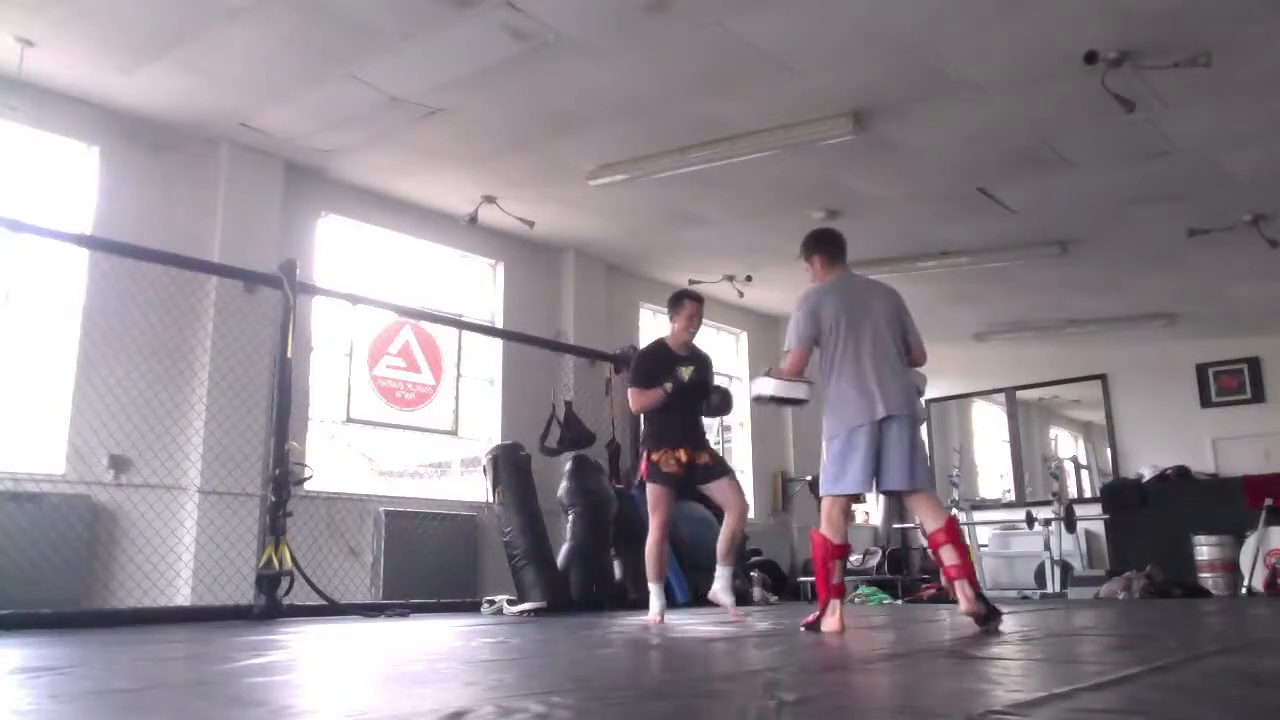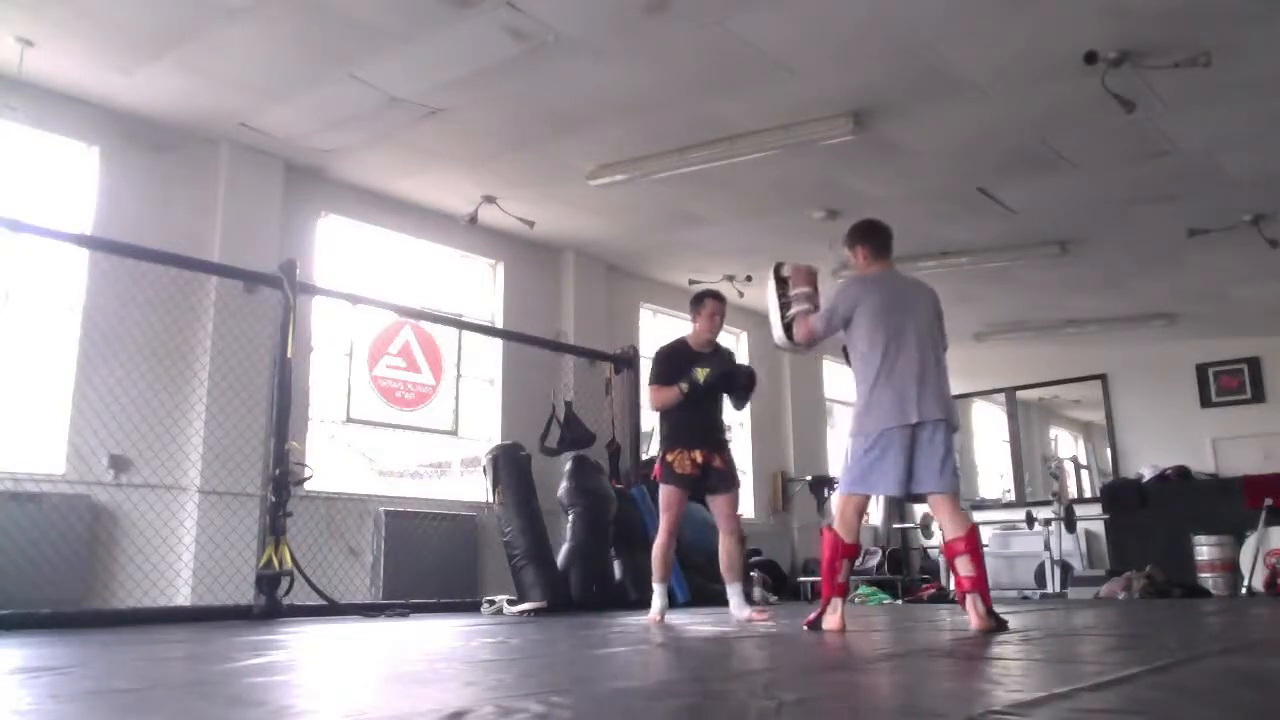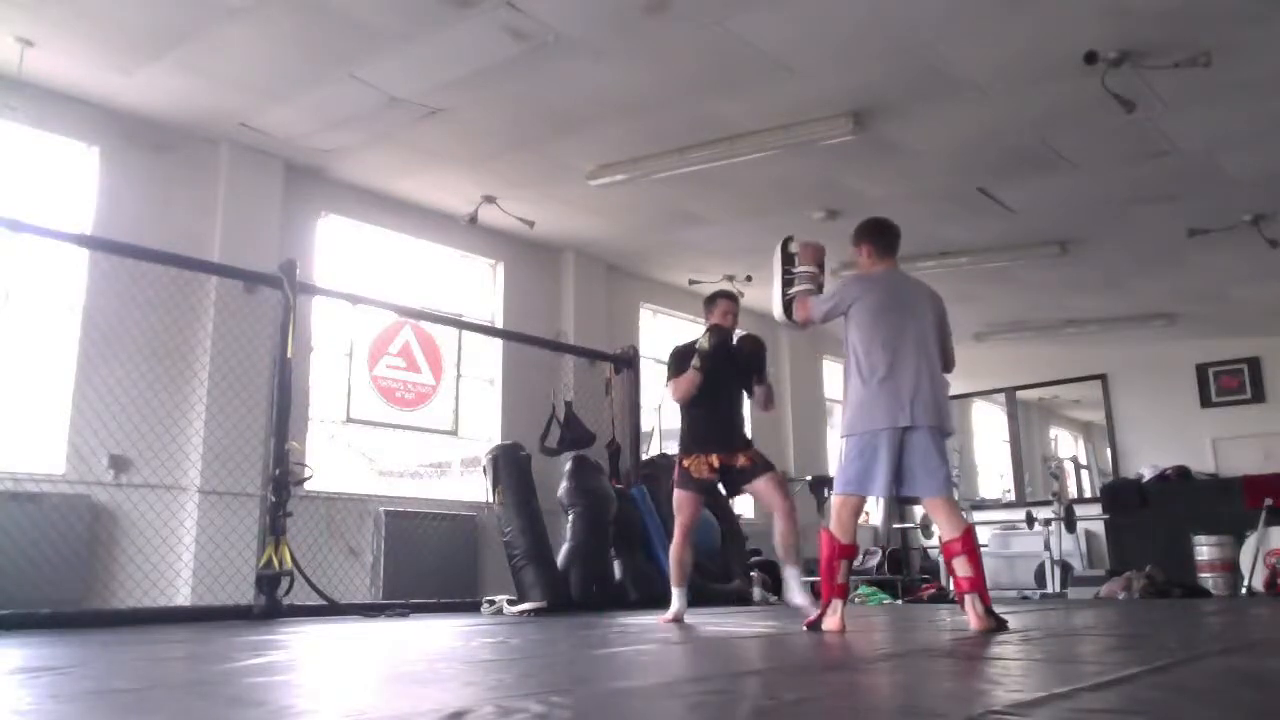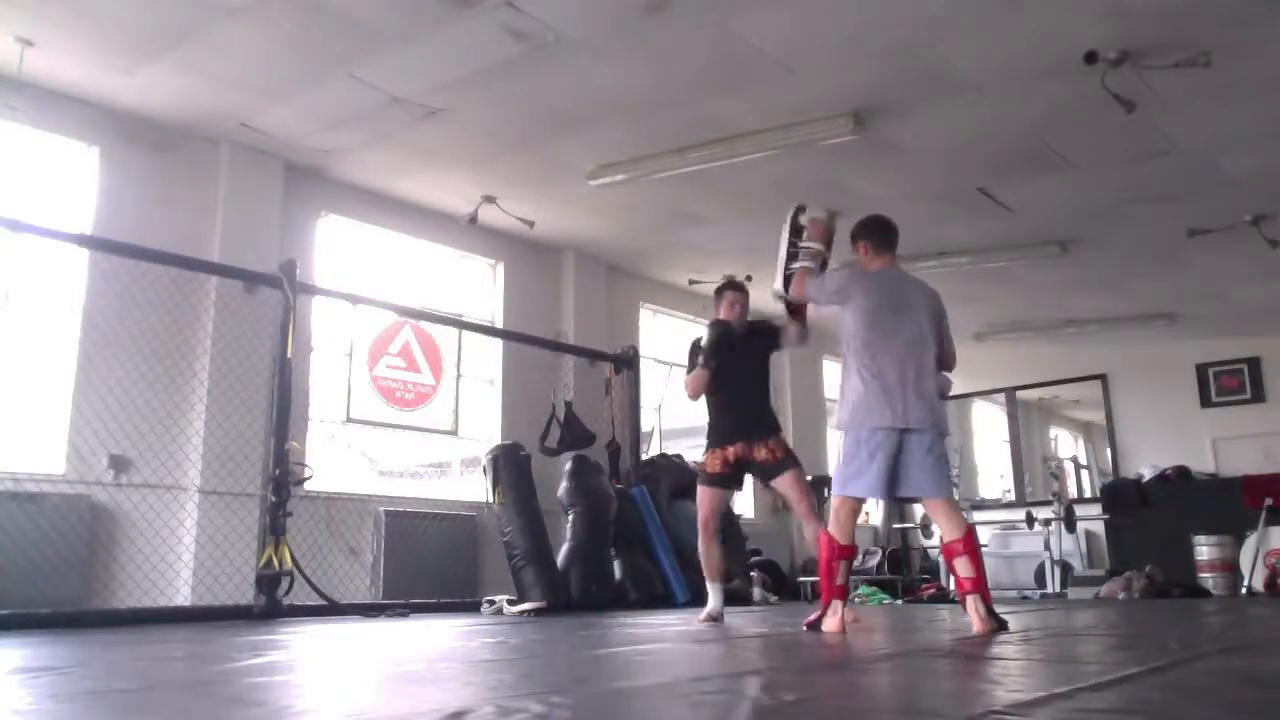
dt=0.3s
person 1, frame 1
left shoulder: (813, 298)
right shoulder: (886, 293)
left elbow: (794, 365)
right elbow: (918, 356)
left wrist: (777, 374)
left hip: (848, 413)
right hip: (898, 408)
left knee: (834, 507)
right knee: (922, 498)
left ankle: (830, 609)
right ankle: (967, 591)
person 1, frame 2
left shoulder: (855, 289)
right shoulder: (925, 292)
left elbow: (803, 334)
left wrist: (802, 289)
left hip: (880, 414)
right hip: (932, 411)
left knee: (848, 507)
right knee: (946, 504)
left ankle: (832, 608)
right ankle: (978, 606)
person 1, frame 3
left shoulder: (856, 286)
right shoulder: (929, 296)
left elbow: (802, 314)
right elbow: (948, 362)
left wrist: (807, 268)
left hip: (872, 416)
right hip: (925, 415)
left knee: (844, 508)
right knee: (942, 506)
left ankle: (832, 609)
right ankle: (976, 605)
person 1, frame 4
left shoulder: (852, 280)
right shoulder: (927, 294)
left elbow: (797, 291)
right elbow: (948, 361)
left wrist: (814, 243)
left hip: (868, 418)
right hip: (922, 416)
left knee: (843, 509)
right knee: (943, 507)
left ankle: (833, 609)
right ankle: (979, 606)
person 2, frame 1
left shoulder: (702, 359)
right shoulder: (649, 355)
right elbow: (636, 403)
right wrist: (674, 382)
left hip: (698, 447)
right hip: (662, 449)
left knee: (738, 508)
right knee: (660, 525)
left ankle: (721, 585)
right ankle: (656, 602)
person 2, frame 2
left shoulder: (724, 357)
right shoulder: (670, 354)
left elbow: (738, 403)
right elbow: (656, 401)
left wrist: (743, 386)
right wrist: (692, 380)
left hip: (716, 450)
right hip: (678, 451)
left knee: (730, 527)
right knee: (668, 526)
left ankle: (738, 604)
right ankle: (658, 602)
person 2, frame 3
left shoulder: (742, 356)
right shoulder: (684, 354)
left elbow: (765, 404)
right elbow: (679, 394)
left wrist: (758, 374)
right wrist: (702, 354)
left hip: (737, 449)
right hip: (697, 453)
left knee: (783, 505)
right knee: (683, 528)
left ankle: (793, 586)
right ankle: (678, 603)
person 2, frame 4
left shoulder: (759, 333)
right shoulder: (702, 346)
left elbow: (799, 336)
right elbow: (691, 392)
right wrist: (710, 352)
left hip: (763, 438)
right hip: (721, 443)
left knee: (806, 508)
right knee: (706, 524)
right ankle: (715, 603)
